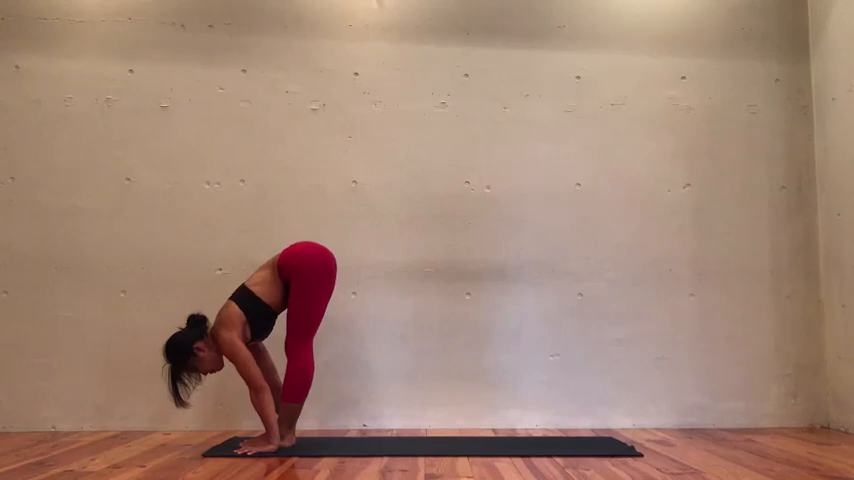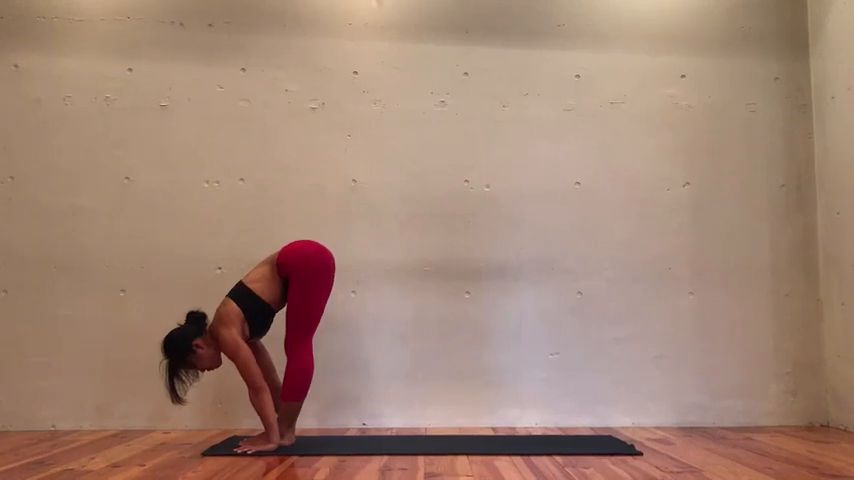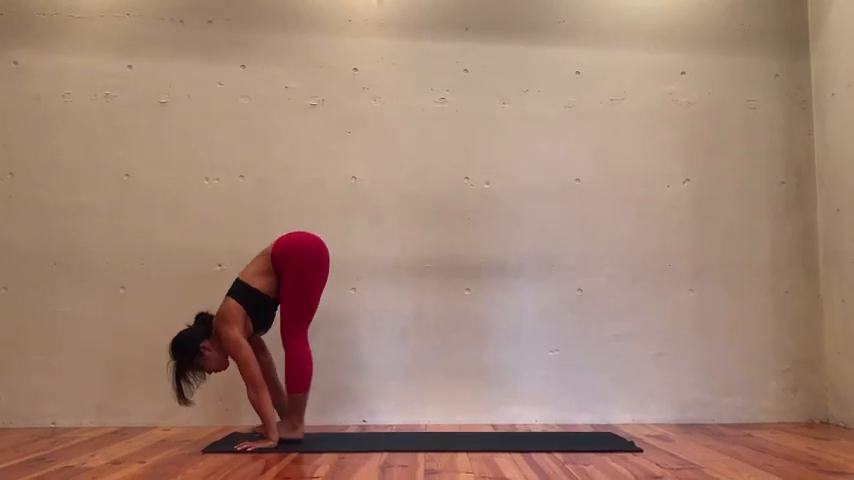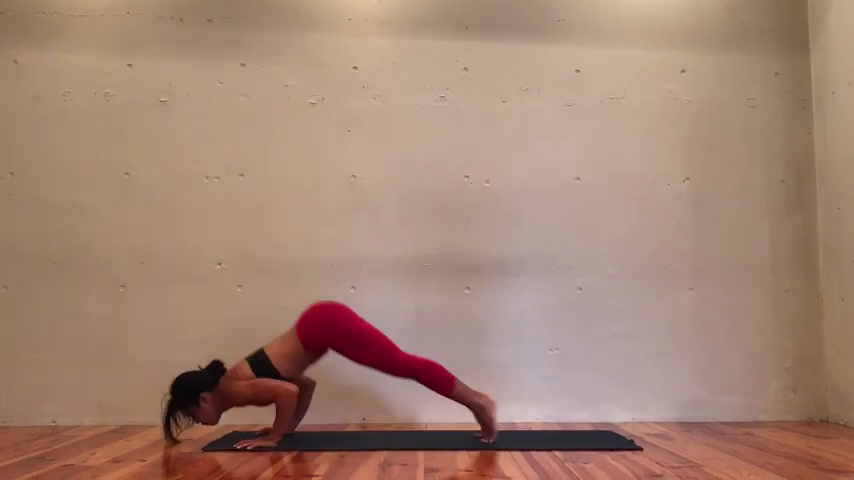
dt=0.7s
person 1, frame 1
left shoulder: (226, 337)
right shoulder: (237, 333)
left elbow: (259, 388)
right elbow: (269, 381)
left wrist: (273, 439)
right wrist: (274, 432)
left hip: (308, 263)
right hip: (303, 262)
left knee: (298, 352)
right knee: (298, 352)
left ankle: (285, 434)
right ankle: (285, 432)
person 1, frame 2
left shoulder: (226, 334)
right shoulder: (236, 330)
left elbow: (258, 387)
right elbow: (268, 380)
left wrist: (273, 438)
right wrist: (274, 430)
left hip: (307, 261)
right hip: (301, 261)
left knee: (297, 350)
right knee: (297, 350)
left ankle: (285, 433)
right ankle: (285, 430)
person 1, frame 3
left shoulder: (228, 332)
right shoulder: (239, 330)
left elbow: (257, 386)
right elbow: (267, 378)
left wrist: (272, 436)
right wrist: (273, 427)
left hip: (301, 252)
right hip: (298, 252)
left knee: (293, 339)
right knee: (293, 339)
left ankle: (294, 425)
right ankle: (291, 423)
person 1, frame 4
left shoulder: (231, 390)
right shoulder: (234, 382)
left elbow: (289, 392)
right elbow: (305, 386)
left wrist: (276, 436)
right wrist: (285, 429)
left hip: (324, 323)
right hip: (323, 321)
left knee: (401, 363)
right knee: (400, 365)
left ankle: (479, 402)
right ankle: (477, 403)
